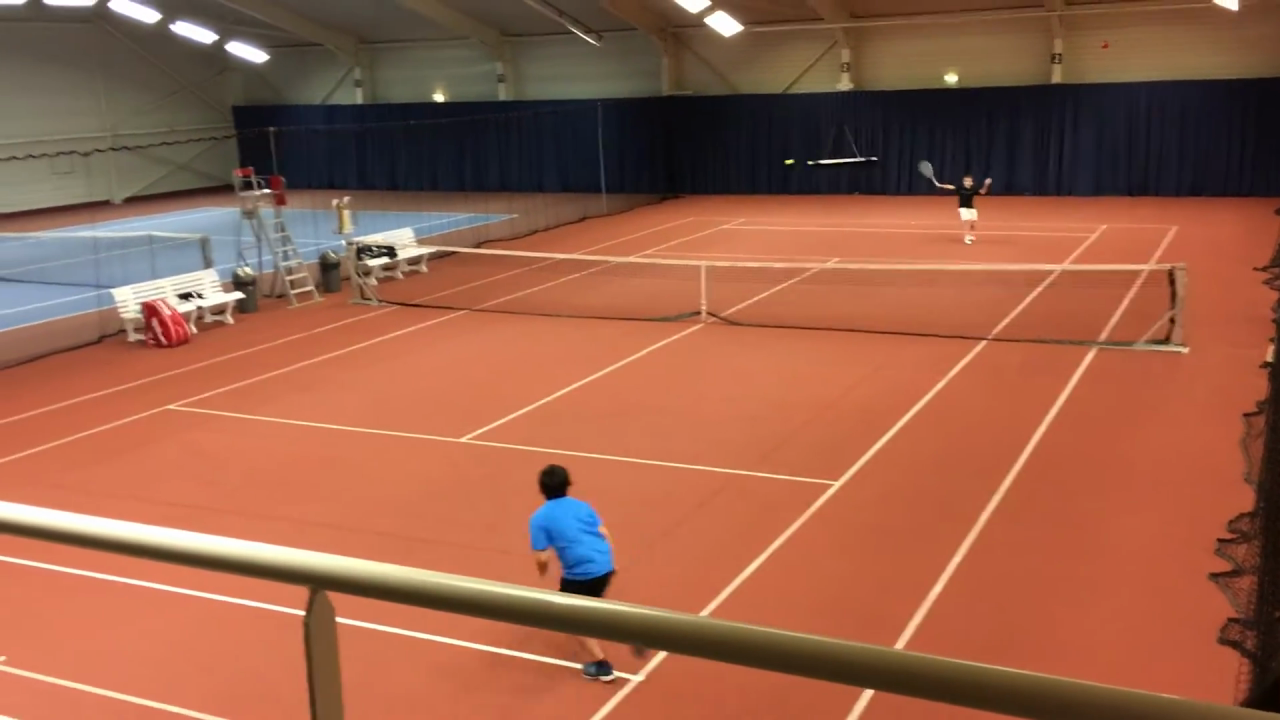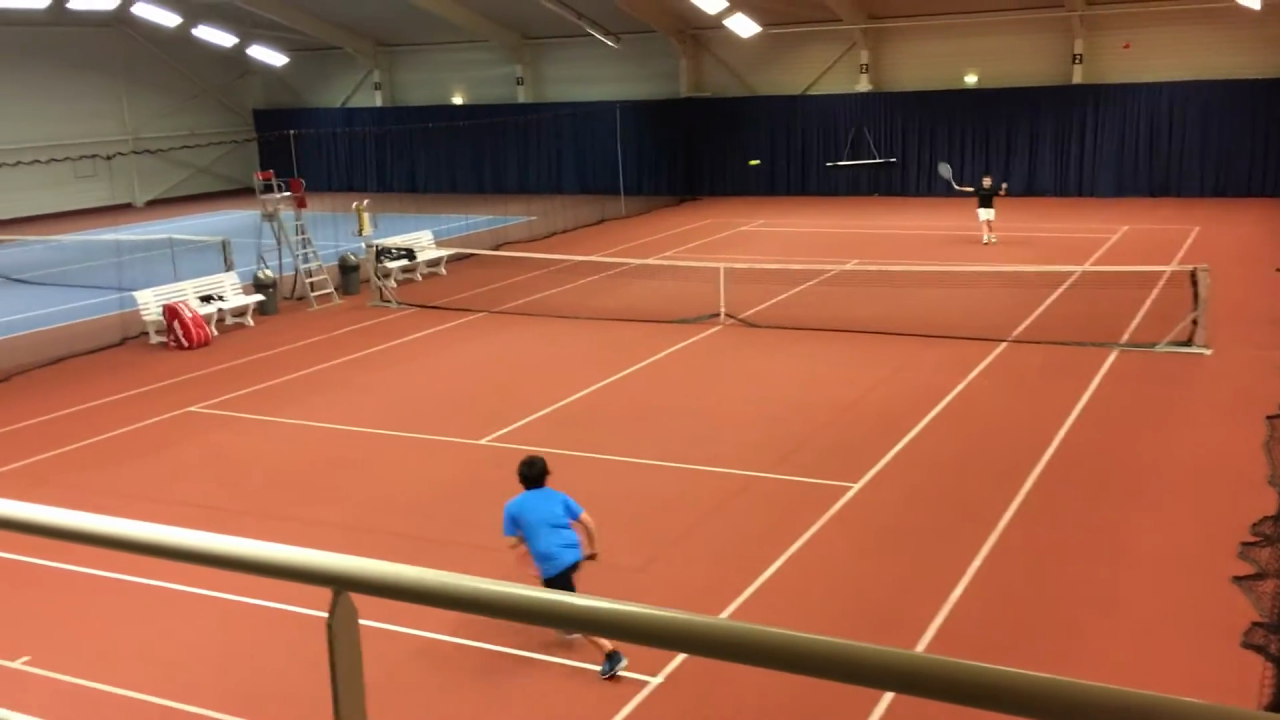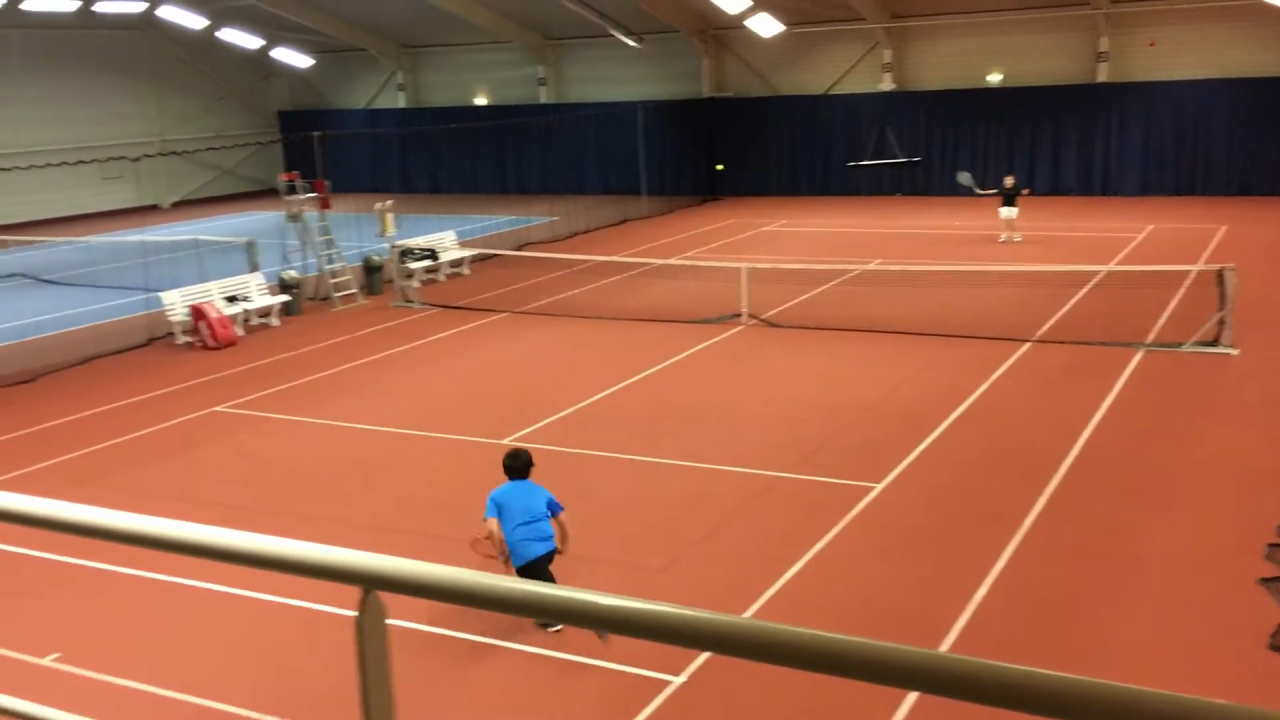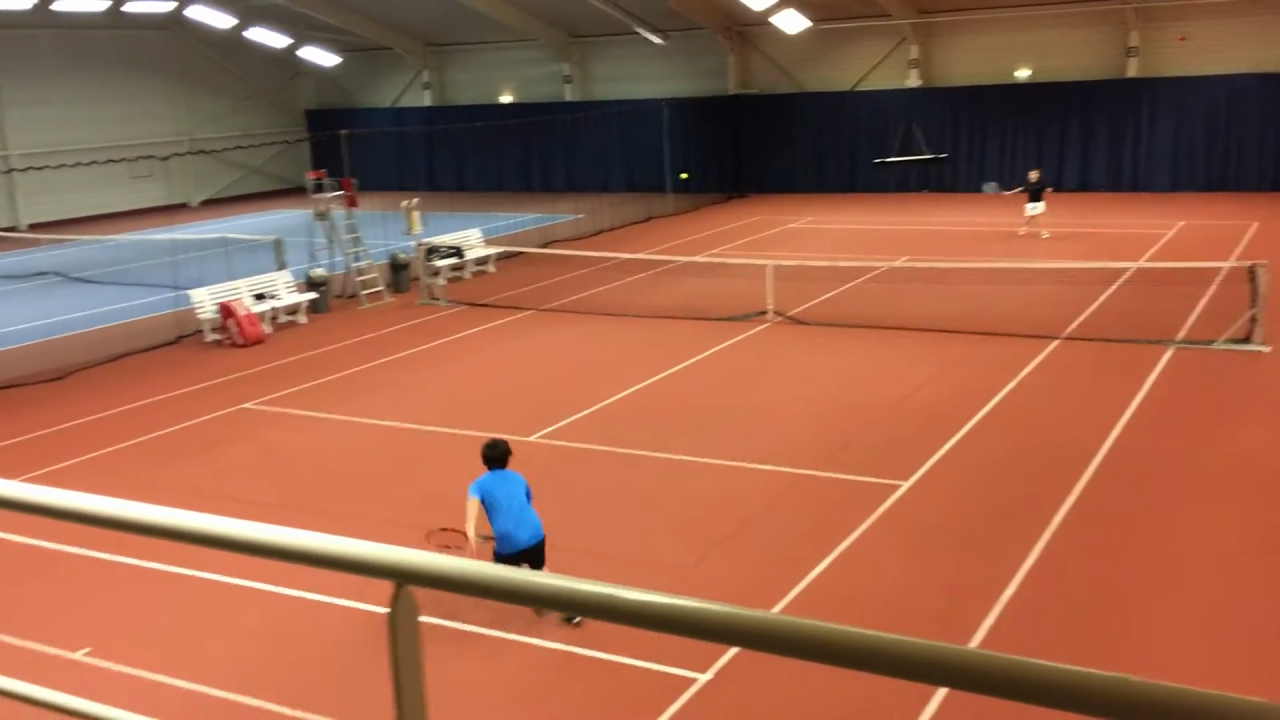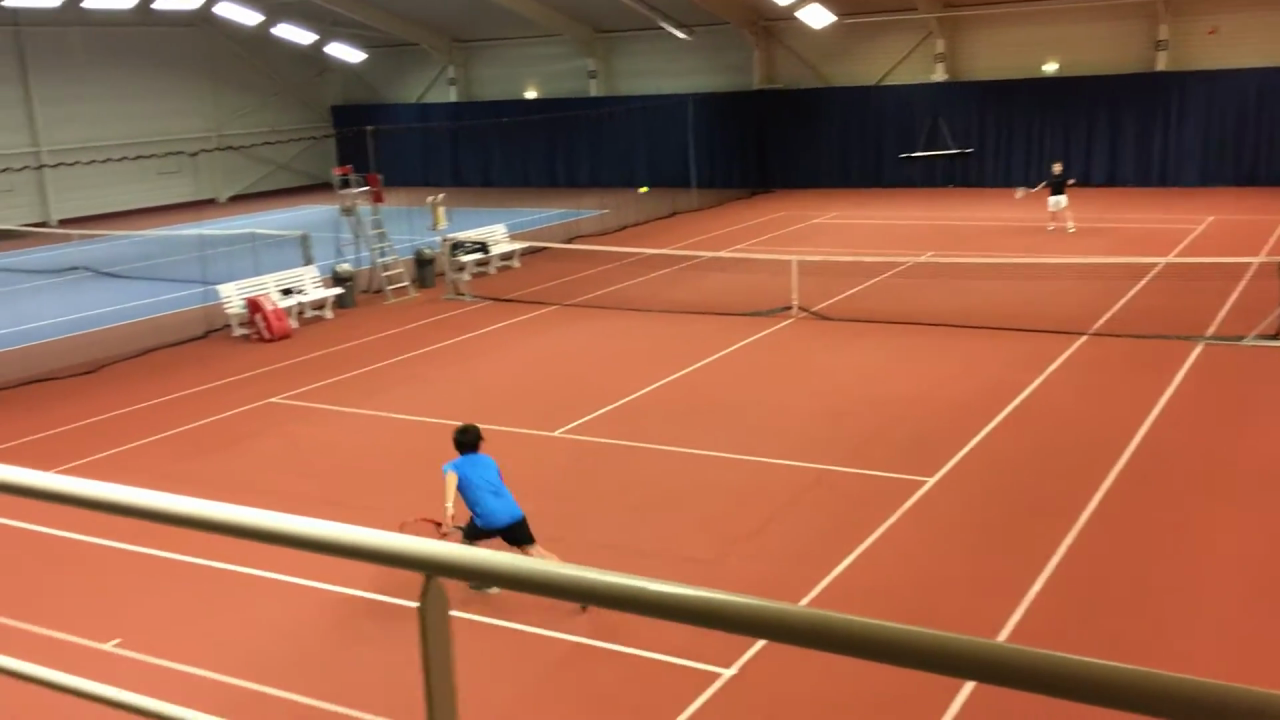
dt=0.1s
person 1, frame 1
left shoulder: (539, 518)
right shoulder: (580, 506)
left elbow: (543, 558)
right elbow: (604, 535)
left wrist: (542, 571)
left hip: (583, 574)
right hip: (605, 565)
left ankle: (602, 665)
person 1, frame 2
left shoulder: (513, 506)
right shoulder: (560, 497)
left elbow: (513, 543)
right elbow: (587, 522)
left wrist: (524, 549)
right wrist: (591, 547)
left hip: (551, 565)
right hip: (571, 554)
left ankle: (612, 655)
person 1, frame 3
left shoulder: (495, 495)
right shoulder: (542, 491)
left elbow: (493, 528)
right elbow: (562, 521)
left wrist: (503, 553)
right wrist: (563, 544)
left hip: (521, 553)
right hip: (547, 546)
right ankle: (550, 618)
person 1, frame 4
left shoulder: (478, 485)
right shoulder: (519, 479)
left elbow: (473, 504)
left wrist: (470, 529)
left hip: (509, 542)
right hip: (534, 534)
right knee: (539, 571)
person 1, frame 5
left shoulder: (452, 466)
right shoulder: (489, 462)
left elbow: (451, 479)
left wrist: (449, 506)
left hip: (489, 520)
right hip: (513, 513)
left knee: (467, 540)
right knee: (533, 551)
